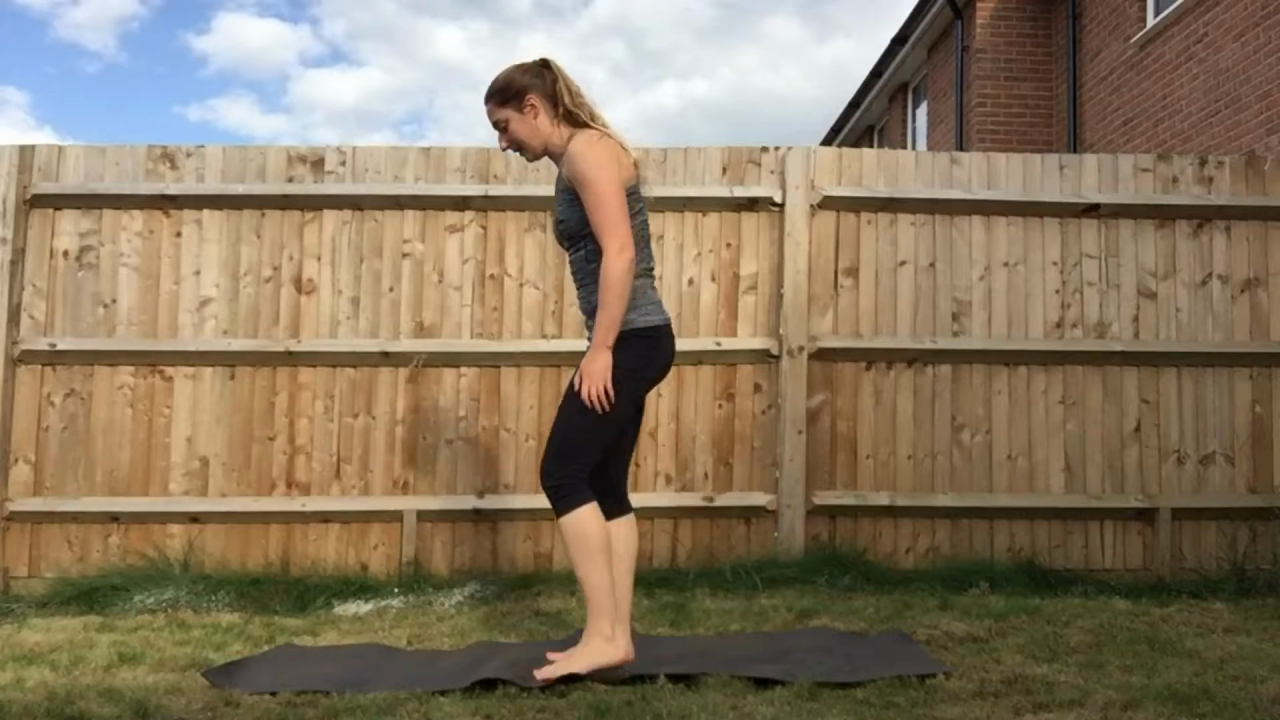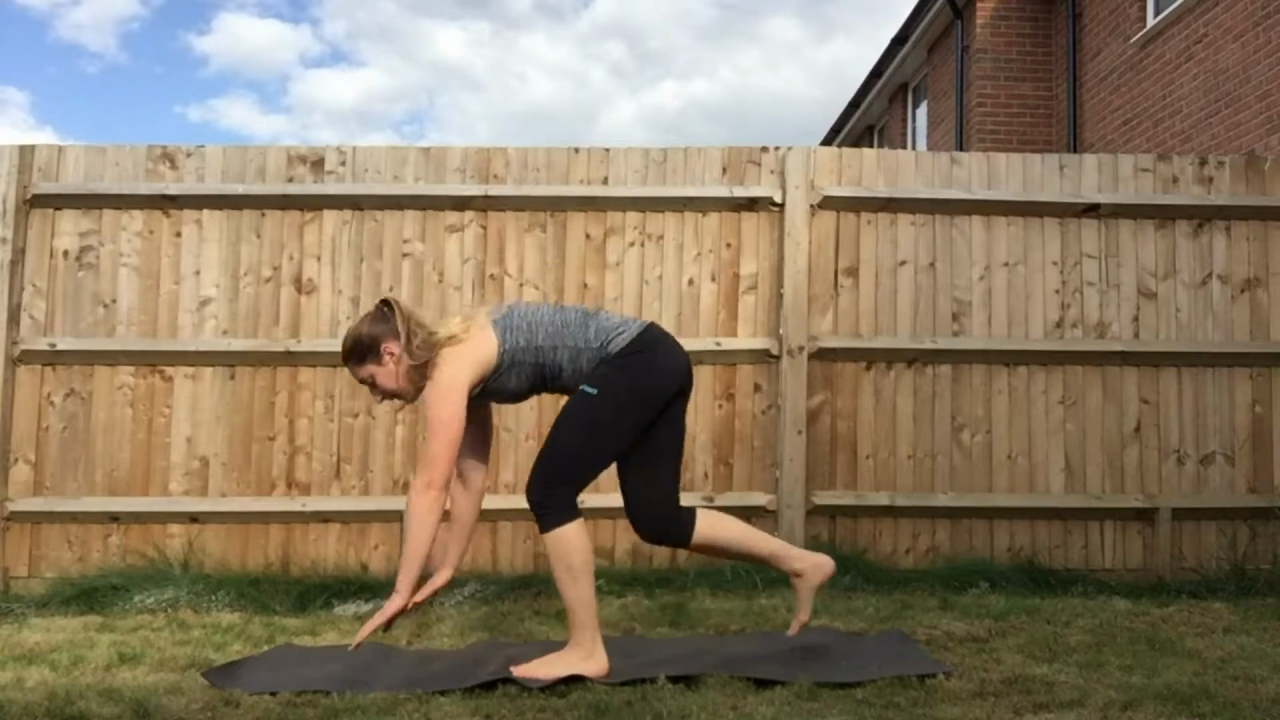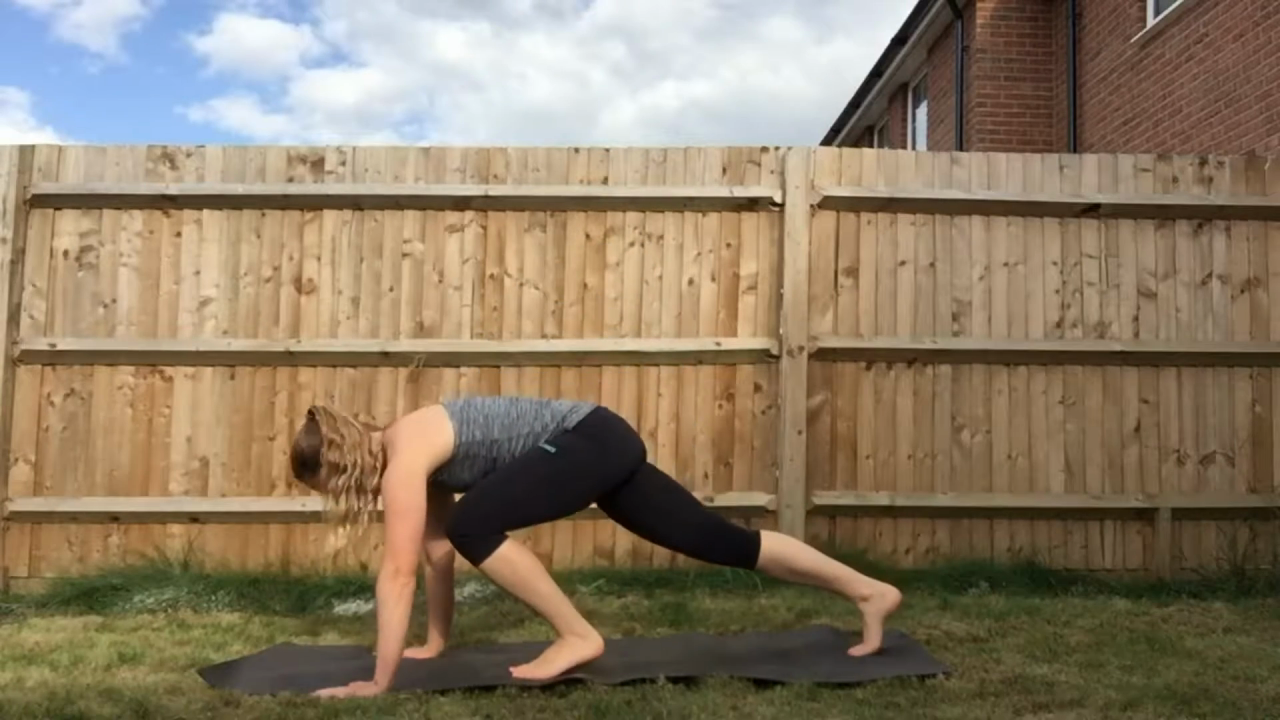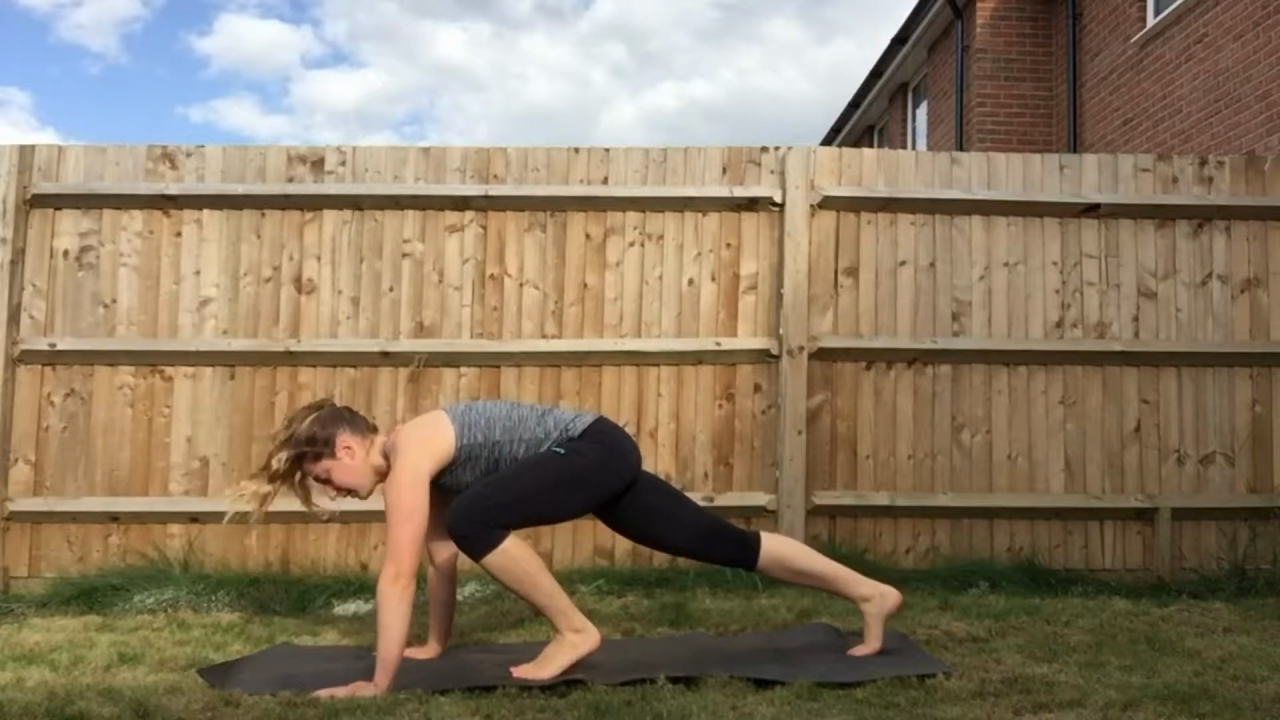
dt=0.7s
person 1, frame 1
left shoulder: (587, 150)
right shoulder: (580, 157)
left elbow: (619, 255)
left wrist: (601, 349)
right wrist: (603, 347)
left hip: (631, 342)
right hip: (630, 342)
left knee: (563, 473)
right knee: (605, 488)
left ankle: (602, 636)
right ankle: (616, 635)
person 1, frame 2
left shoulder: (449, 367)
right shoulder: (458, 360)
left elbow: (429, 486)
right elbow: (469, 476)
left wrist: (402, 591)
right wrist: (446, 567)
left hip: (630, 363)
right hip: (654, 358)
left knee: (550, 492)
right knee: (658, 522)
left ankle: (585, 651)
right ankle: (800, 563)
person 1, frame 3
left shoulder: (404, 456)
right shoulder: (417, 454)
left elbow: (397, 574)
right elbow: (438, 553)
left wrist: (380, 681)
right wrist: (433, 644)
left hip: (589, 439)
right hip: (604, 442)
left knee: (474, 524)
right knee: (715, 538)
left ankle: (576, 637)
right ankle: (869, 592)
person 1, frame 4
left shoulder: (406, 457)
right shoulder: (422, 463)
left elbow: (398, 575)
right elbow: (440, 554)
left wrist: (378, 682)
right wrist: (434, 644)
left hip: (595, 447)
right hip: (595, 460)
left knee: (475, 518)
right knee: (719, 540)
left ankle: (573, 631)
right ankle: (868, 594)
